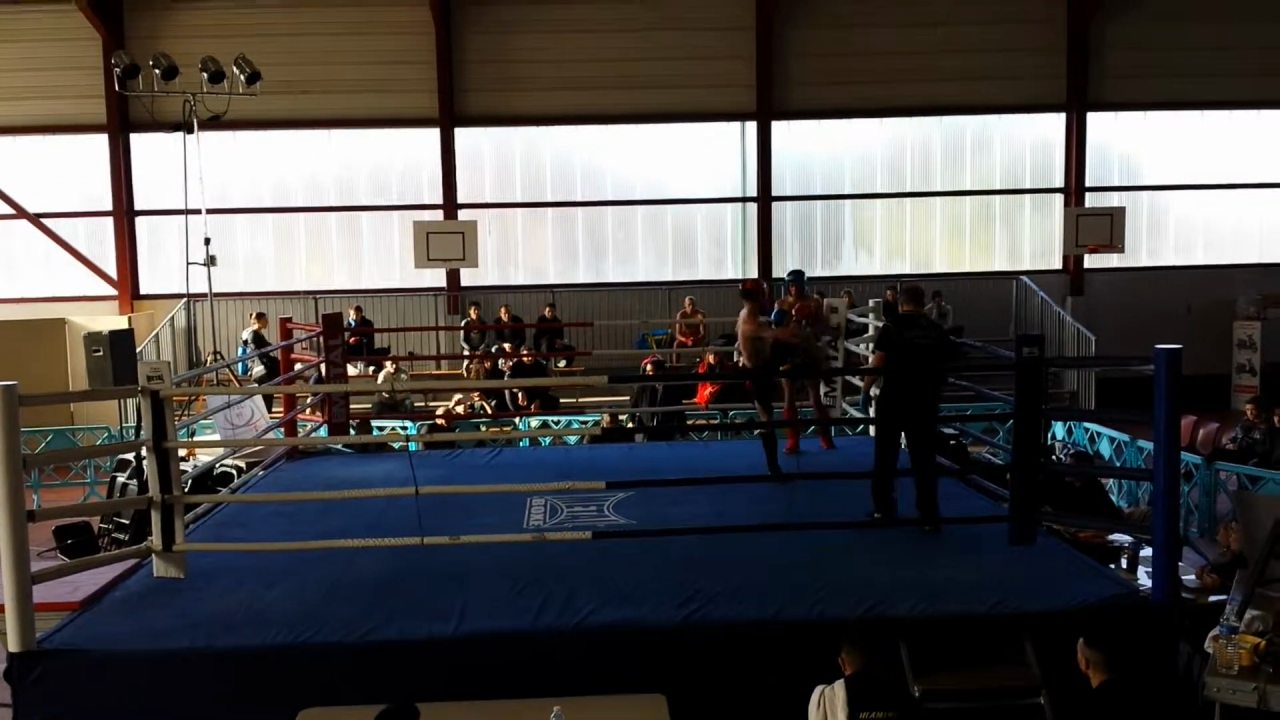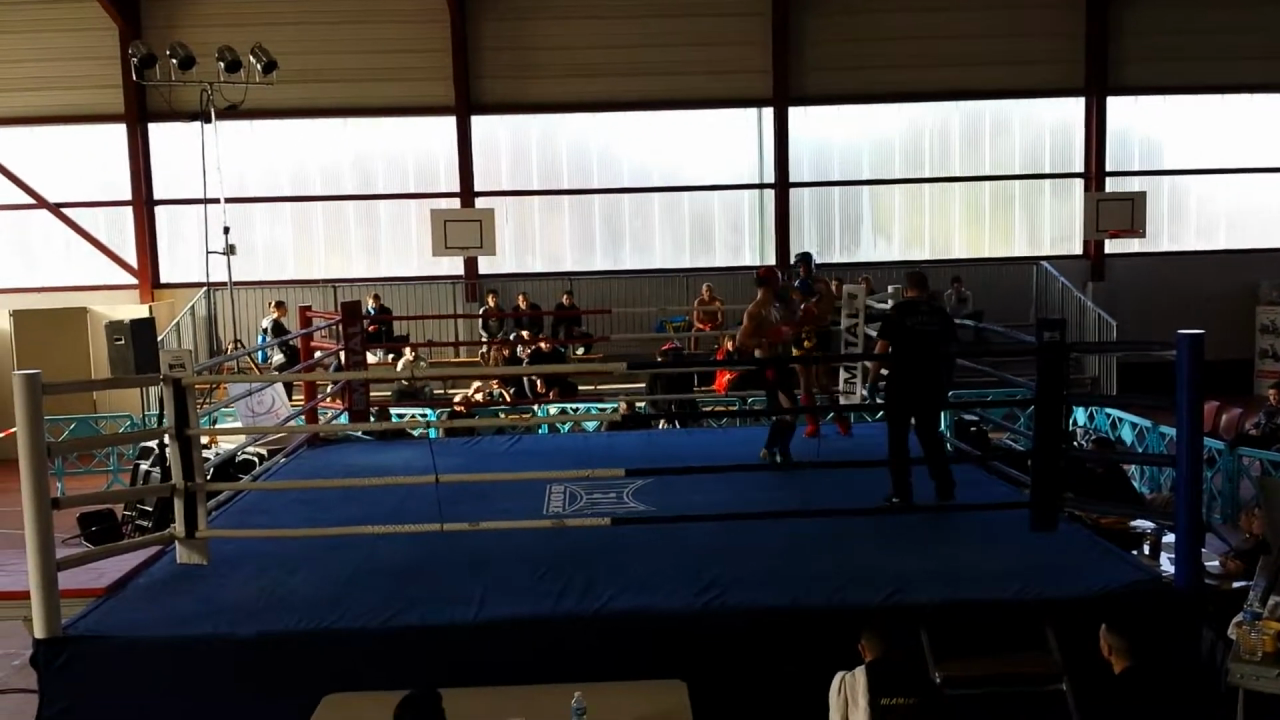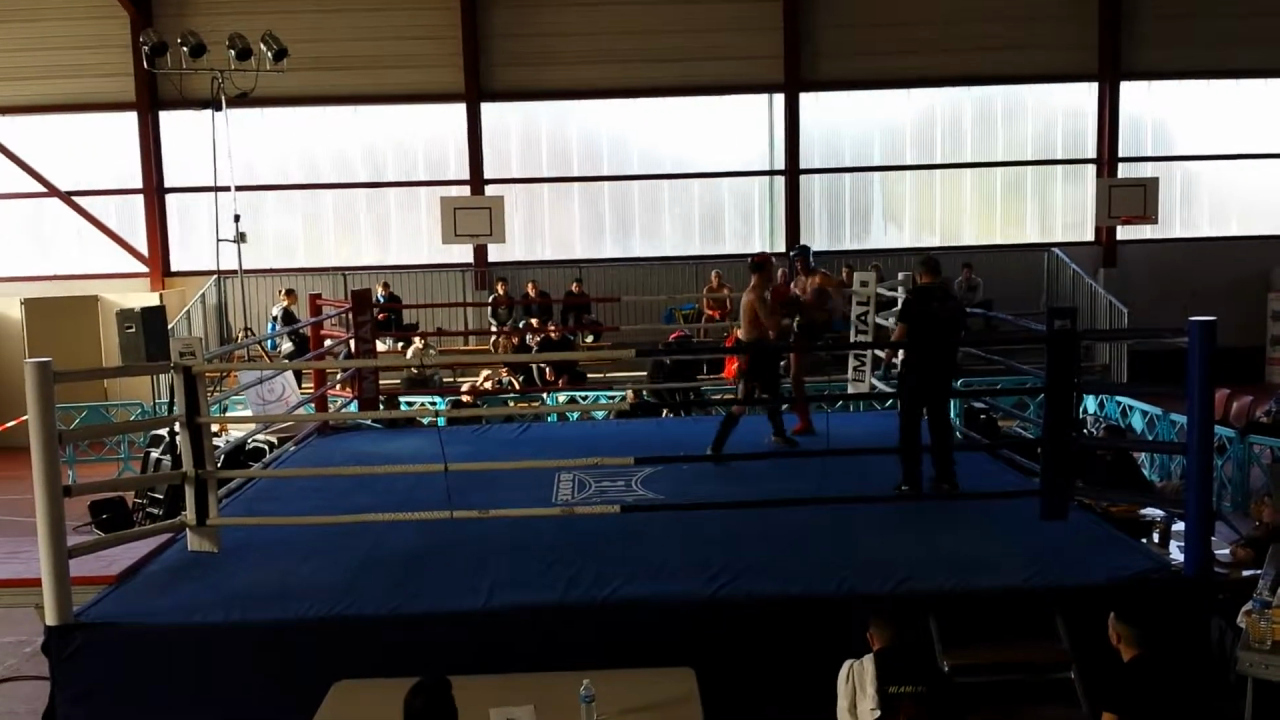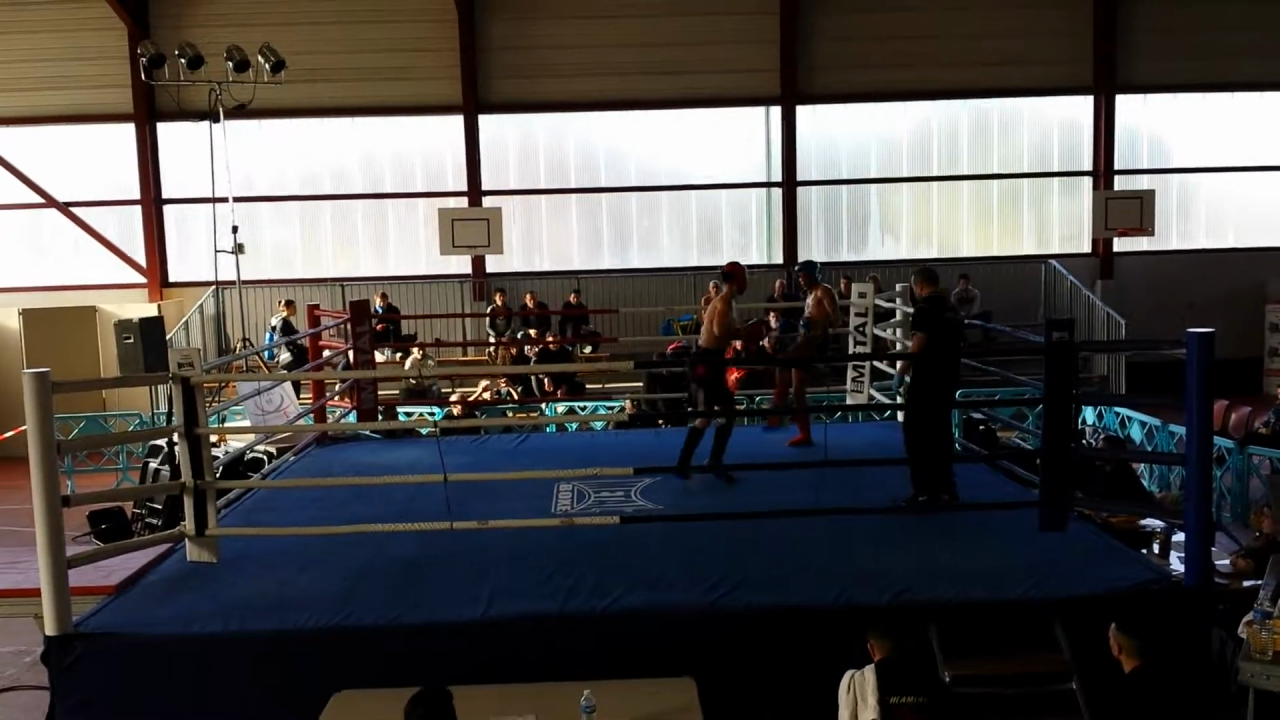
dt=0.3s
person 1, frame 1
left shoulder: (893, 326)
right shoulder: (937, 331)
left elbow: (877, 364)
right elbow: (945, 365)
right wrist: (935, 392)
left hip: (894, 399)
right hip: (925, 401)
left knee: (885, 455)
right knee: (924, 457)
left ankle: (884, 510)
right ankle: (929, 515)
person 1, frame 2
left shoulder: (896, 313)
right shoulder: (942, 315)
left elbow: (881, 351)
right elbow: (949, 352)
left wrist: (872, 381)
right wrist: (946, 383)
left hip: (900, 384)
right hip: (932, 385)
left knee: (898, 439)
right knee: (931, 436)
left ankle: (901, 495)
right ankle: (945, 489)
person 1, frame 3
left shoulder: (915, 297)
right shoulder: (954, 300)
left elbow: (900, 335)
right elbow: (959, 335)
left wrist: (887, 361)
left hip: (917, 369)
right hip: (944, 369)
left knee: (910, 424)
right knee: (941, 422)
left ankle: (911, 482)
right ankle: (946, 477)
person 1, frame 4
left shoulder: (925, 308)
right shoulder: (951, 310)
left elbow: (917, 346)
left wrist: (900, 373)
left hip: (926, 378)
right hip: (948, 378)
left knee: (915, 432)
right knee: (941, 432)
left ankle: (925, 491)
right ankle: (945, 488)
person 2, frame 1
left shoulder: (749, 315)
right shoulder: (751, 324)
left hip: (768, 360)
right hip: (757, 373)
right knee: (767, 420)
right ankle: (773, 469)
person 2, frame 2
left shoulder: (774, 306)
right shoulder: (754, 312)
left elbow: (787, 323)
right elbow: (741, 343)
right wrist: (768, 341)
left hip: (779, 362)
right hip: (769, 367)
left knee: (782, 410)
right knee: (791, 412)
left ankle: (769, 449)
right ankle: (783, 455)
person 2, frame 3
left shoulder: (757, 293)
right shoulder: (756, 295)
left elbow: (767, 327)
right elbow: (773, 326)
left hip: (760, 351)
right hip: (751, 353)
left knee: (774, 395)
right knee: (741, 405)
left ankle: (779, 434)
right ankle: (715, 448)
person 2, frame 4
left shoulder: (724, 301)
right shoulder: (725, 302)
right elbow: (720, 331)
right wrist: (740, 332)
left hip: (712, 361)
right hip: (706, 362)
left knee: (728, 412)
right knee: (705, 417)
left ankle: (715, 462)
right ankle: (682, 466)
person 3, frame 1
left shoulder: (815, 303)
right shoulder: (781, 304)
left elbow: (824, 329)
right elbow: (778, 328)
left hip: (810, 352)
left knee: (815, 398)
right knee: (789, 398)
left ankle: (825, 435)
right ankle: (793, 440)
person 3, frame 2
left shoulder: (822, 284)
right shoulder: (795, 286)
left elbow: (830, 307)
left wrist: (814, 292)
left hip: (822, 335)
right hip: (802, 337)
left knee: (823, 383)
right knee: (806, 385)
left ankle: (841, 420)
right ankle: (813, 423)
person 3, frame 3
left shoulder: (822, 277)
right shoulder: (796, 283)
left elbow: (837, 298)
right elbow: (793, 306)
left wrist: (837, 314)
left hip: (817, 324)
right hip: (802, 327)
right knee: (796, 377)
right ankle: (805, 422)
person 3, frame 4
left shoulder: (824, 291)
right shoulder: (811, 295)
left elbow: (835, 319)
left wrist: (814, 322)
left hip: (815, 340)
right hip: (808, 340)
left knee: (783, 367)
right knee: (798, 391)
left ankle: (777, 415)
right ankle: (805, 434)
